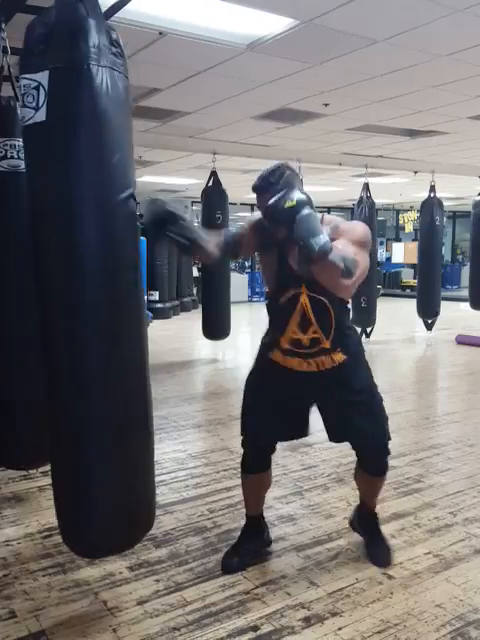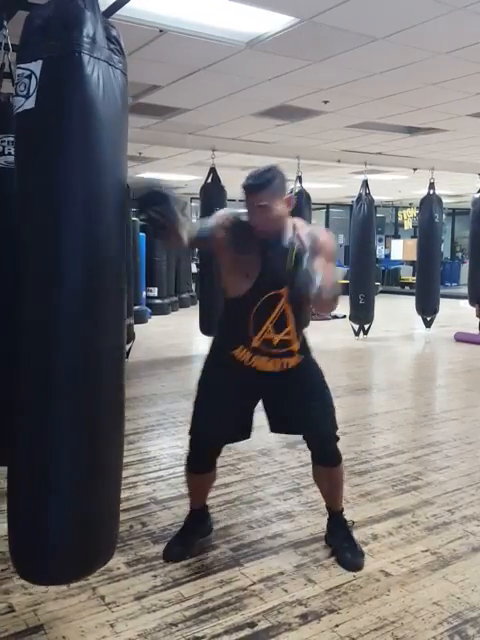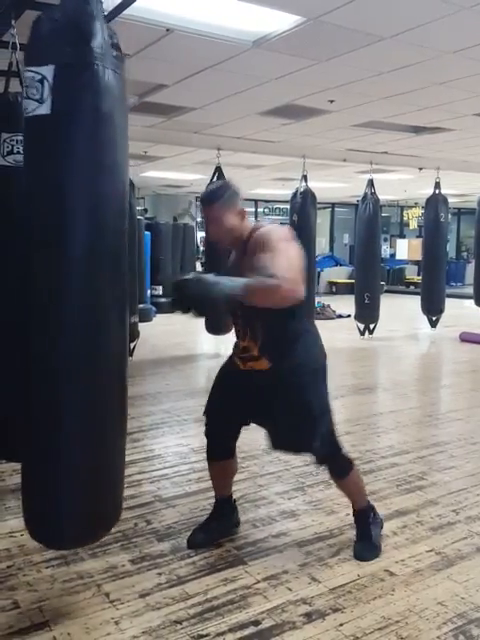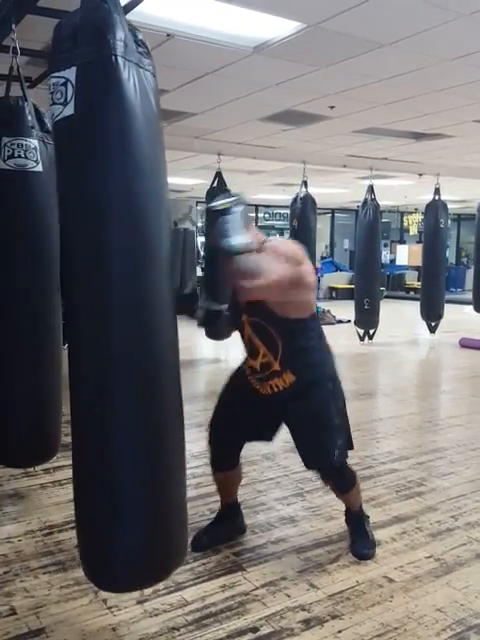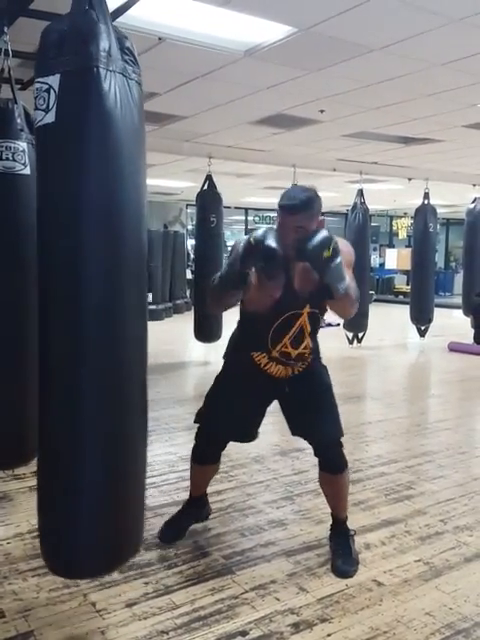
dt=1s
person 1, frame 1
left shoulder: (349, 231)
right shoulder: (265, 231)
left elbow: (341, 282)
right elbow: (217, 247)
left wrist: (304, 225)
left hip: (338, 359)
right hip: (279, 359)
left knee: (373, 448)
right knee: (255, 448)
left ankle: (367, 519)
right ankle: (254, 531)
person 1, frame 2
left shoulder: (316, 240)
right shoulder: (231, 230)
left elbow: (326, 303)
left hip: (292, 359)
right hip: (233, 359)
left knee: (325, 442)
right knee: (204, 445)
left ankle: (337, 525)
right ankle: (197, 520)
person 1, frame 3
left shoulder: (273, 236)
right shoulder: (243, 248)
left elbow: (280, 288)
left wrist: (217, 287)
right wrist: (204, 295)
left hip: (295, 362)
right hip: (250, 358)
left knee: (324, 449)
right knee: (218, 432)
left ankle: (366, 517)
right ankle: (224, 513)
person 1, frame 4
left shoulder: (284, 253)
right shoulder: (243, 261)
left elbow: (250, 286)
left wrist: (231, 232)
left hip: (308, 379)
right hip: (257, 375)
left knee: (330, 464)
right knee: (221, 442)
left ankle: (357, 520)
right ankle: (229, 517)
person 1, frame 5
left shoulder: (337, 250)
right shoulder: (257, 248)
left elbow: (347, 309)
right elbow: (217, 303)
left wrist: (329, 266)
right wrist: (241, 263)
left hip: (303, 365)
right hip: (248, 363)
left knee: (331, 449)
right knee: (209, 438)
left ankle: (341, 532)
right ankle: (195, 505)
